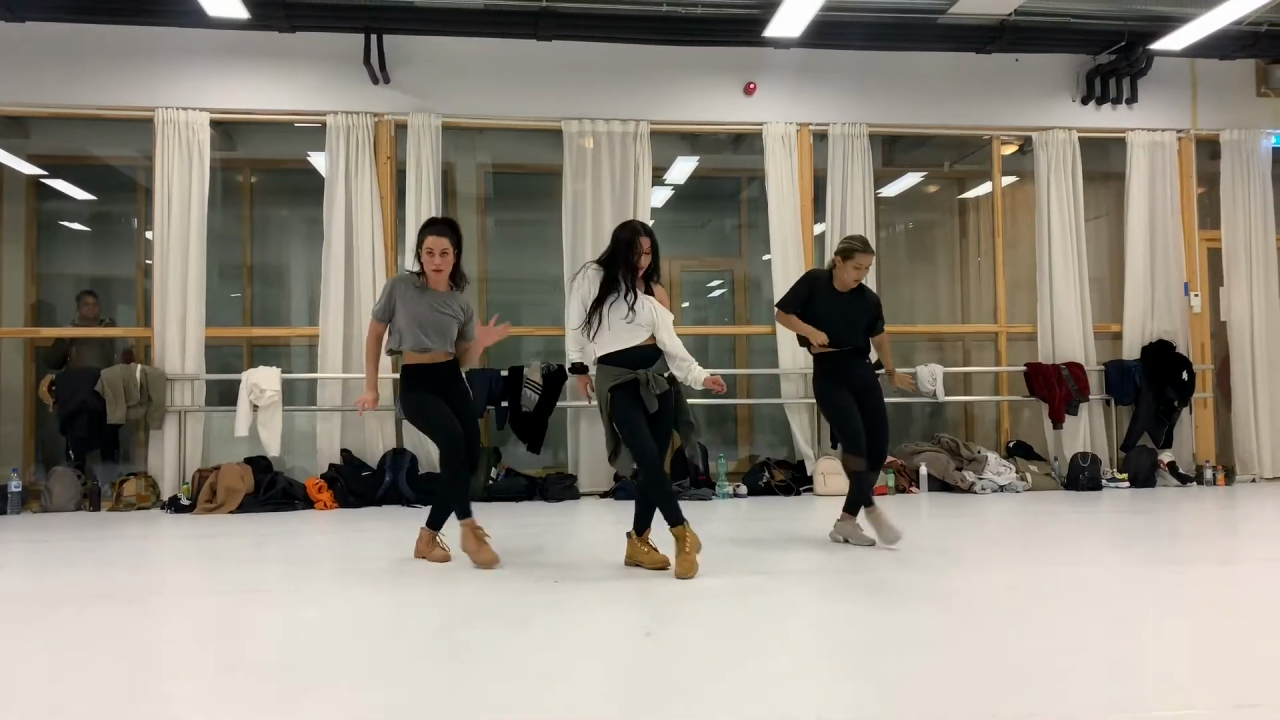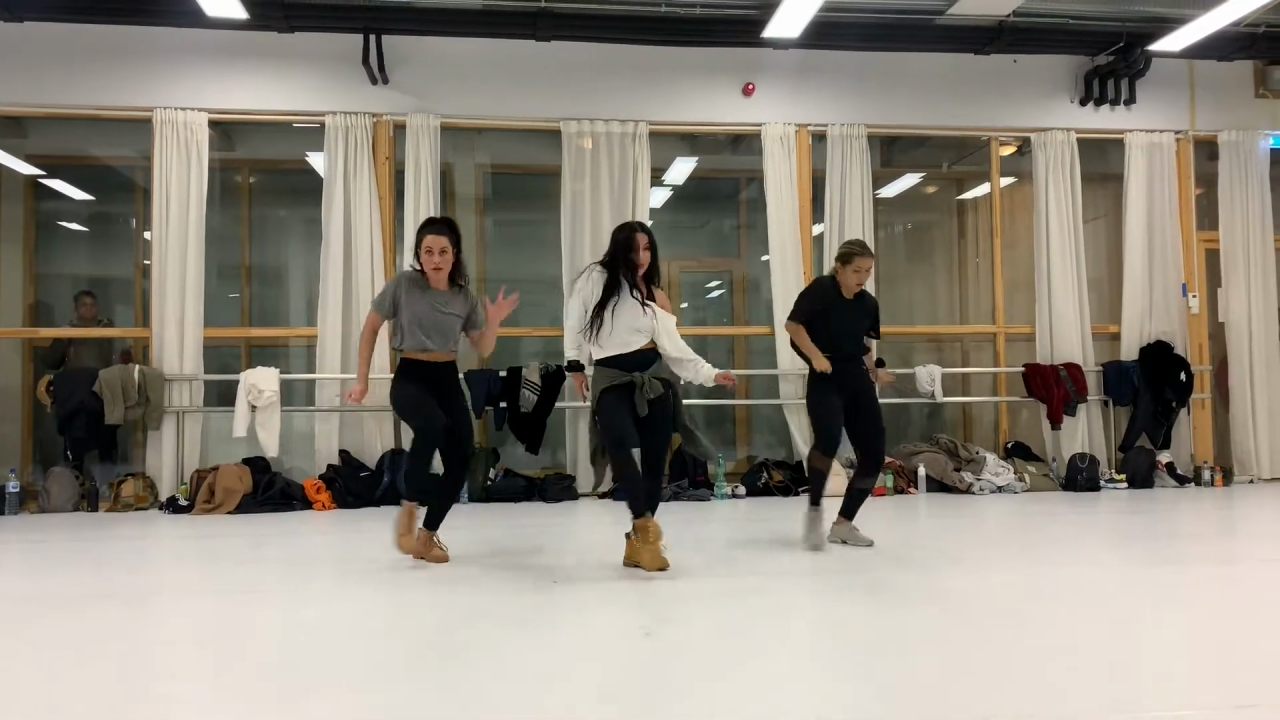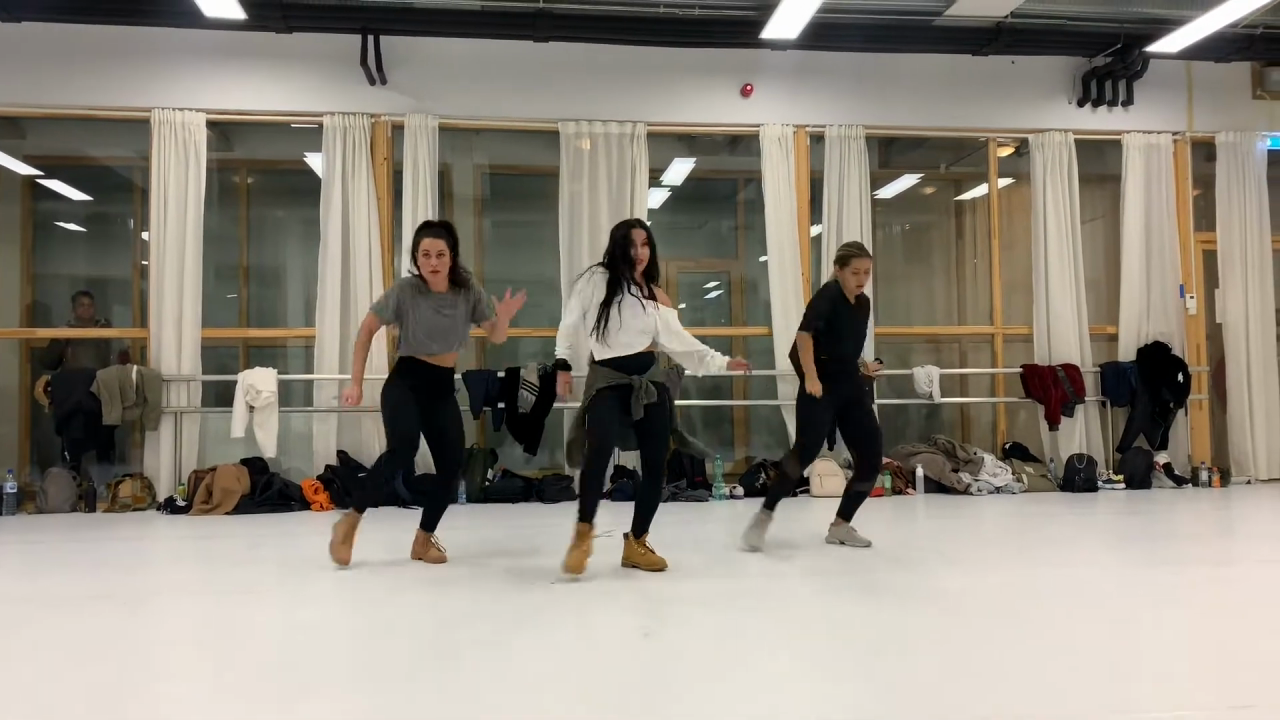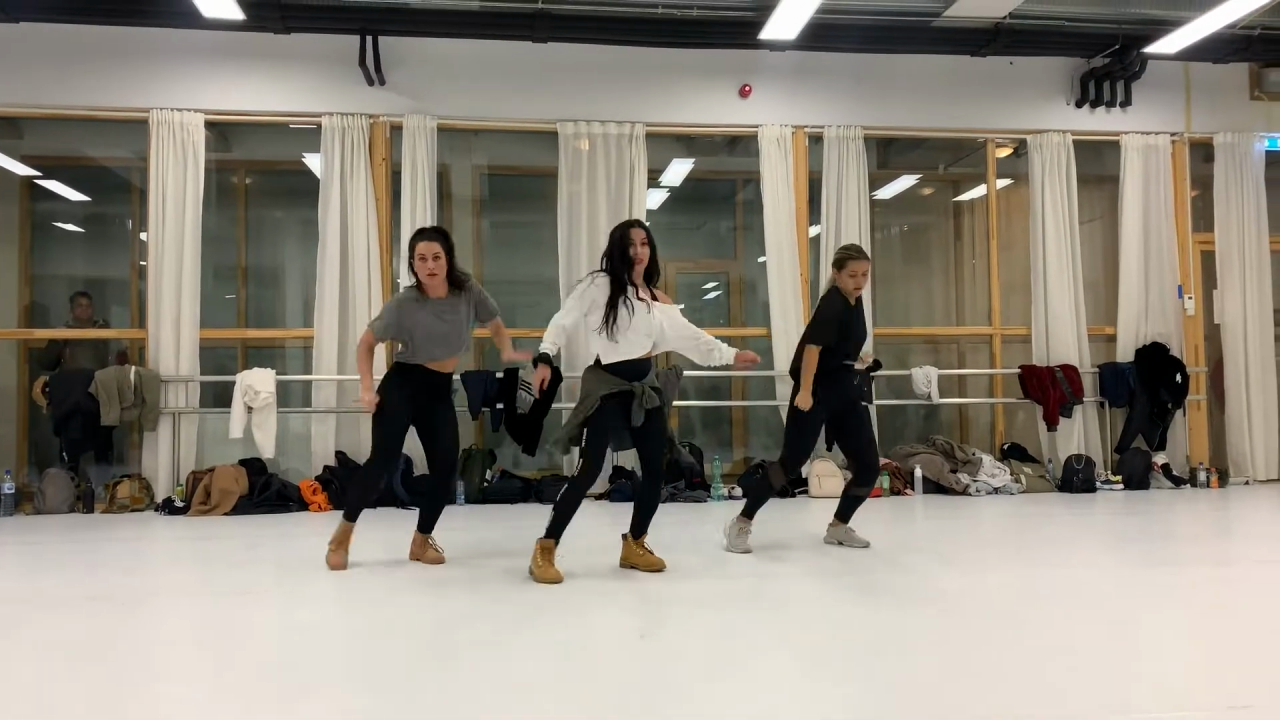
dt=0.1s
person 1, frame 1
left shoulder: (652, 292)
right shoulder: (592, 277)
left elbow: (669, 341)
right elbow: (576, 325)
left wrist: (699, 376)
right wrist: (578, 368)
left hip: (655, 375)
right hip: (616, 377)
left knee: (653, 461)
right knee: (647, 454)
left ankle: (638, 541)
right ankle: (683, 535)
person 1, frame 2
left shoulder: (655, 296)
right shoulder: (595, 279)
left elbow: (673, 345)
right elbow: (574, 324)
left wrist: (709, 373)
right wrist: (576, 366)
left hip: (652, 378)
right hip: (610, 378)
left knee: (655, 462)
right knee: (618, 445)
left ankle: (638, 543)
right ankle: (644, 522)
person 1, frame 3
left shoulder: (657, 296)
right shoulder: (596, 280)
left elbow: (678, 341)
right elbow: (571, 323)
left wrist: (721, 362)
right wrist: (563, 365)
left hip: (650, 381)
right hip: (607, 379)
left knee: (656, 466)
right knee: (599, 450)
left ankle: (636, 543)
right ankle: (583, 534)
person 1, frame 4
left shoulder: (657, 298)
right shoulder: (598, 284)
left elbow: (687, 335)
right elbow: (563, 321)
left wrist: (729, 354)
right wrist: (544, 359)
left hip: (645, 386)
right hip: (605, 385)
left knee: (655, 469)
right knee: (591, 466)
left ankle: (634, 544)
right ankle: (546, 547)
person 2, frame 1
left shoulder: (460, 302)
right shoulder: (399, 286)
left elbow: (465, 355)
right elbow: (375, 334)
left wrist: (481, 343)
right wrist: (371, 387)
left hip: (452, 379)
right hip: (415, 383)
left knee: (469, 457)
right knee: (453, 439)
left ankle: (428, 537)
right ankle: (470, 529)
person 2, frame 2
left shoulder: (464, 294)
right shoulder: (403, 284)
left elbow: (484, 350)
right elbow: (370, 327)
left wrist: (494, 322)
right wrist: (362, 379)
left hip: (449, 381)
right hip: (411, 378)
left knee: (460, 461)
right knee: (432, 428)
left ankle: (427, 537)
right ankle: (409, 509)
person 2, frame 3
left shoulder: (468, 291)
right shoulder: (405, 291)
left elbow: (497, 337)
right elbow: (367, 330)
left wrist: (503, 318)
right wrist: (356, 382)
left hip: (443, 385)
right hip: (405, 379)
left knee: (451, 464)
right knee: (403, 447)
left ankle: (424, 538)
right ankle: (350, 521)
person 2, frame 4
left shoulder: (469, 291)
right shoulder: (403, 304)
left elbow: (496, 326)
right elbow: (365, 344)
left wrist: (507, 352)
right wrist: (367, 388)
left hip: (438, 390)
right hip: (400, 385)
left knee: (446, 468)
right knee: (384, 457)
left ankle: (422, 537)
right ankle: (344, 531)
person 3, frame 1
left shoulder: (868, 299)
right shoulder: (813, 281)
right elbow: (782, 314)
left wrist: (892, 372)
right wrist: (808, 330)
left hip: (863, 373)
right hip: (829, 376)
left knee: (877, 450)
right knee: (854, 439)
left ankle: (846, 522)
right ankle: (871, 511)
person 3, frame 2
left shoulder: (867, 302)
right shoulder: (821, 289)
right elbow: (792, 324)
left wrist: (873, 370)
right wrist: (814, 355)
left hip: (857, 380)
right hip: (824, 382)
left knee: (872, 457)
right knee: (828, 439)
left ankle: (843, 524)
right ankle: (815, 511)
person 3, frame 3
left shoulder: (863, 304)
right shoulder: (831, 295)
right elbow: (805, 334)
left wrist: (862, 365)
right wrist: (811, 376)
left hip: (851, 384)
right hip: (821, 385)
left knee: (872, 460)
right knee: (807, 449)
left ankle: (840, 525)
right ankle: (764, 517)
person 3, frame 4
left shoulder: (855, 301)
right shoulder: (833, 303)
right elbow: (812, 345)
right wrist: (805, 391)
left hip: (847, 392)
right hip: (817, 392)
left knee: (869, 466)
right knee: (794, 459)
left ankle: (838, 526)
right ankle: (742, 522)
